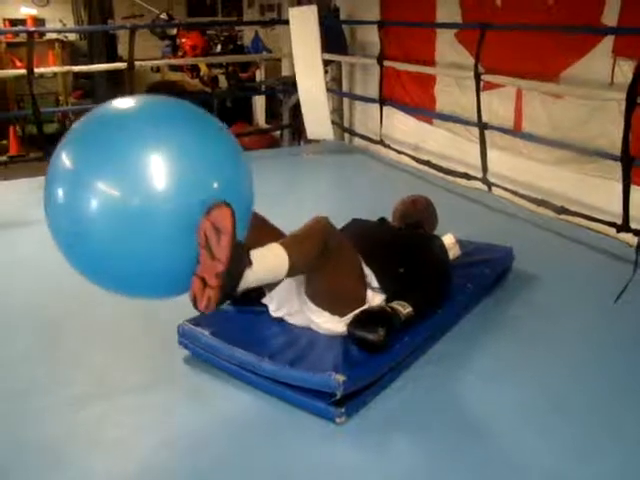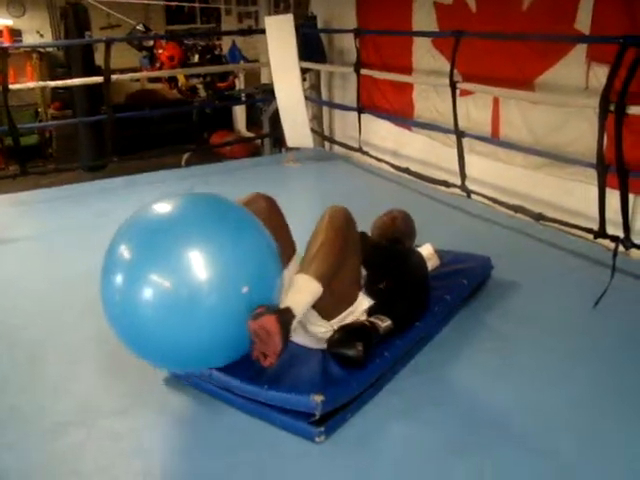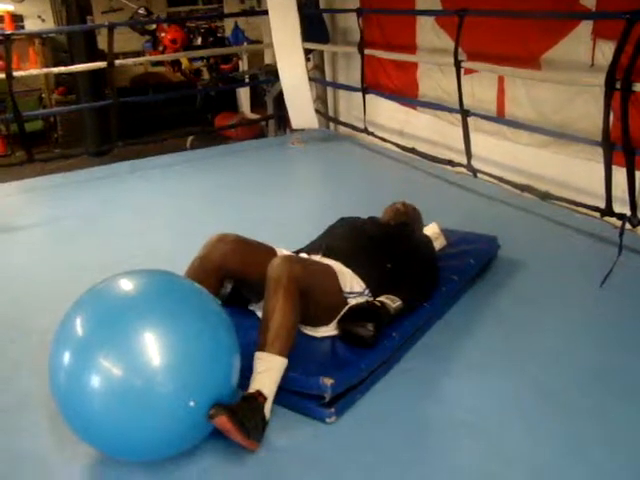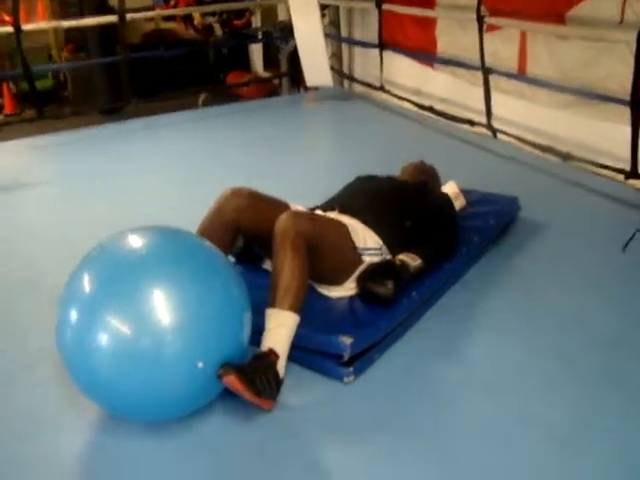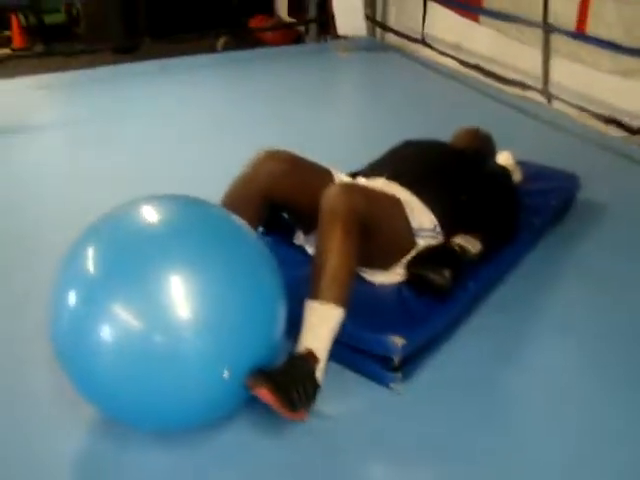
dt=1s
person 1, frame 1
left shoulder: (427, 246)
right shoulder: (361, 225)
left elbow: (433, 291)
left wrist: (393, 314)
left hip: (344, 304)
right hip: (297, 286)
left knee: (320, 228)
right knee: (246, 222)
left ankle: (237, 271)
person 1, frame 2
left shoulder: (408, 259)
right shoulder: (356, 239)
left elbow: (414, 305)
left wrist: (371, 328)
left hip: (338, 313)
left knee: (337, 217)
right knee: (259, 204)
left ankle: (285, 318)
person 1, frame 3
left shoulder: (416, 244)
right shoulder: (349, 223)
left elbow: (421, 283)
left wrist: (383, 308)
right wrist: (243, 279)
left hip: (347, 283)
right hip: (300, 267)
left knee: (285, 268)
right knee: (223, 247)
left ankle: (258, 406)
person 1, frame 4
left shoulder: (433, 202)
right shoulder: (369, 182)
left elbow: (441, 241)
left wrist: (402, 267)
right wrist: (258, 236)
left hip: (363, 242)
left knee: (293, 224)
right knee: (237, 200)
left ankle: (271, 365)
person 1, frame 5
left shoulder: (488, 176)
right shoulder: (417, 147)
left elbow: (500, 221)
right elbow: (363, 178)
left wrist: (459, 252)
left hip: (413, 215)
left knee: (343, 198)
right knee: (272, 165)
